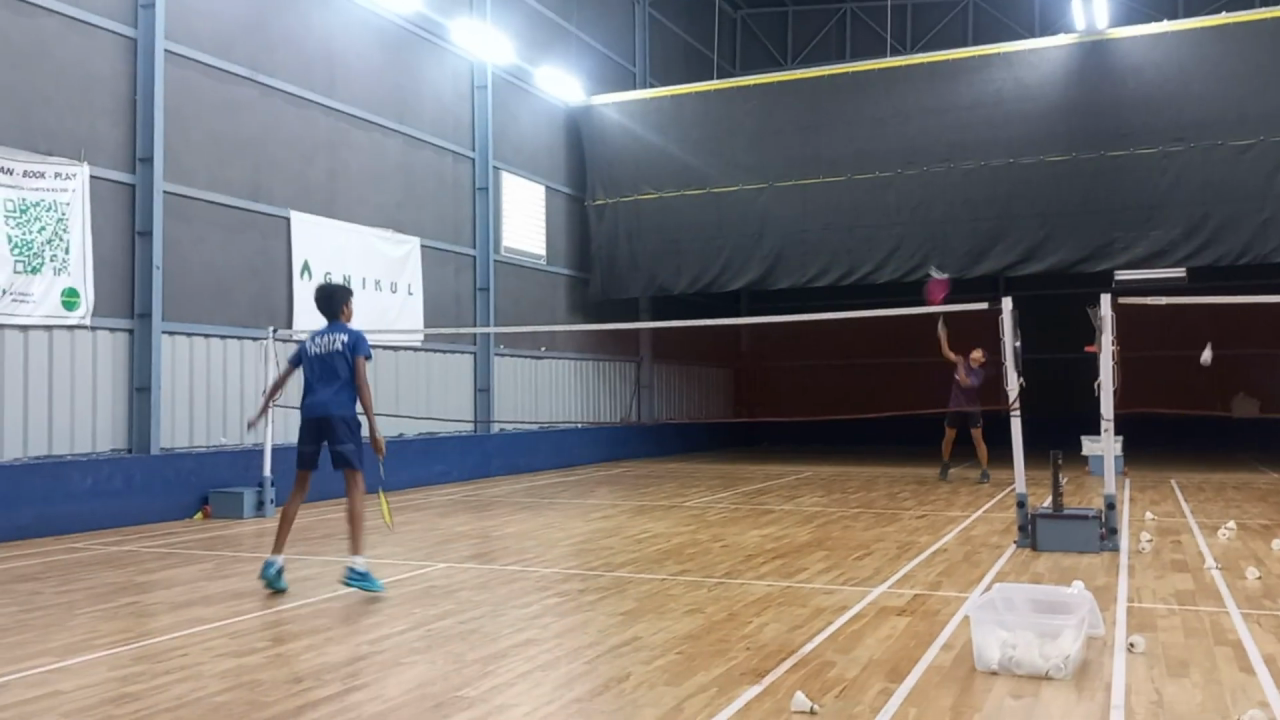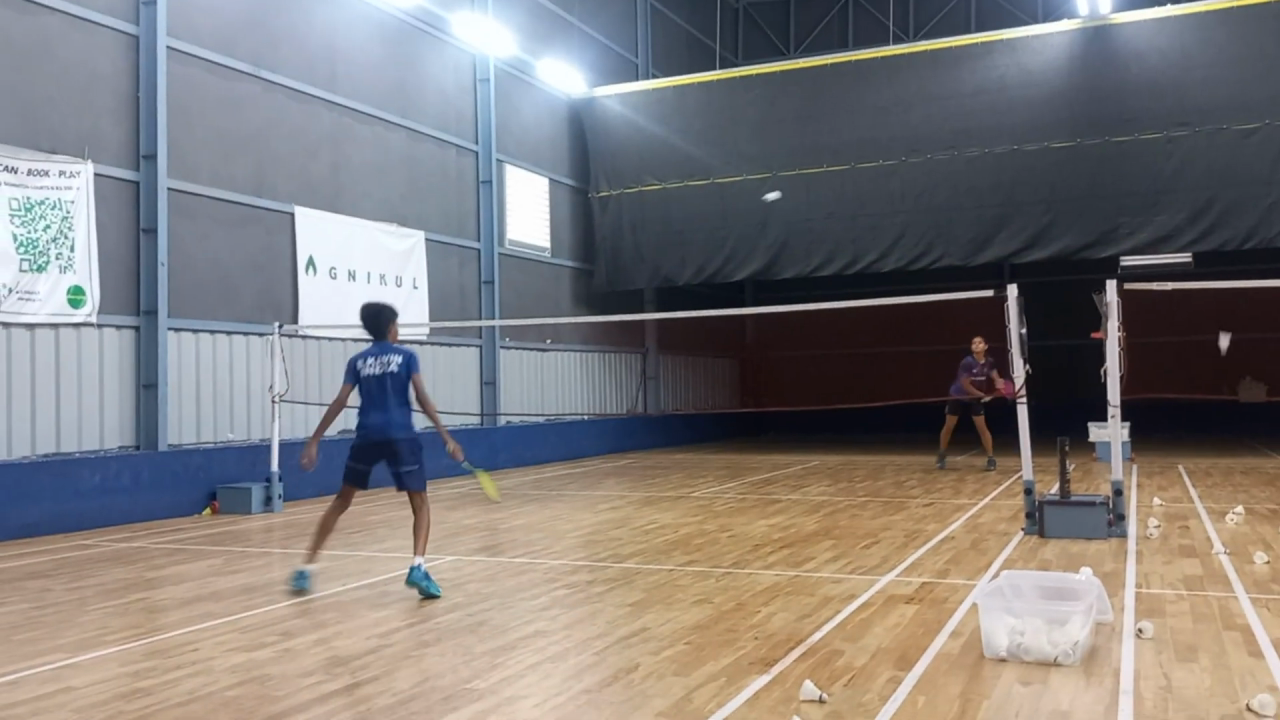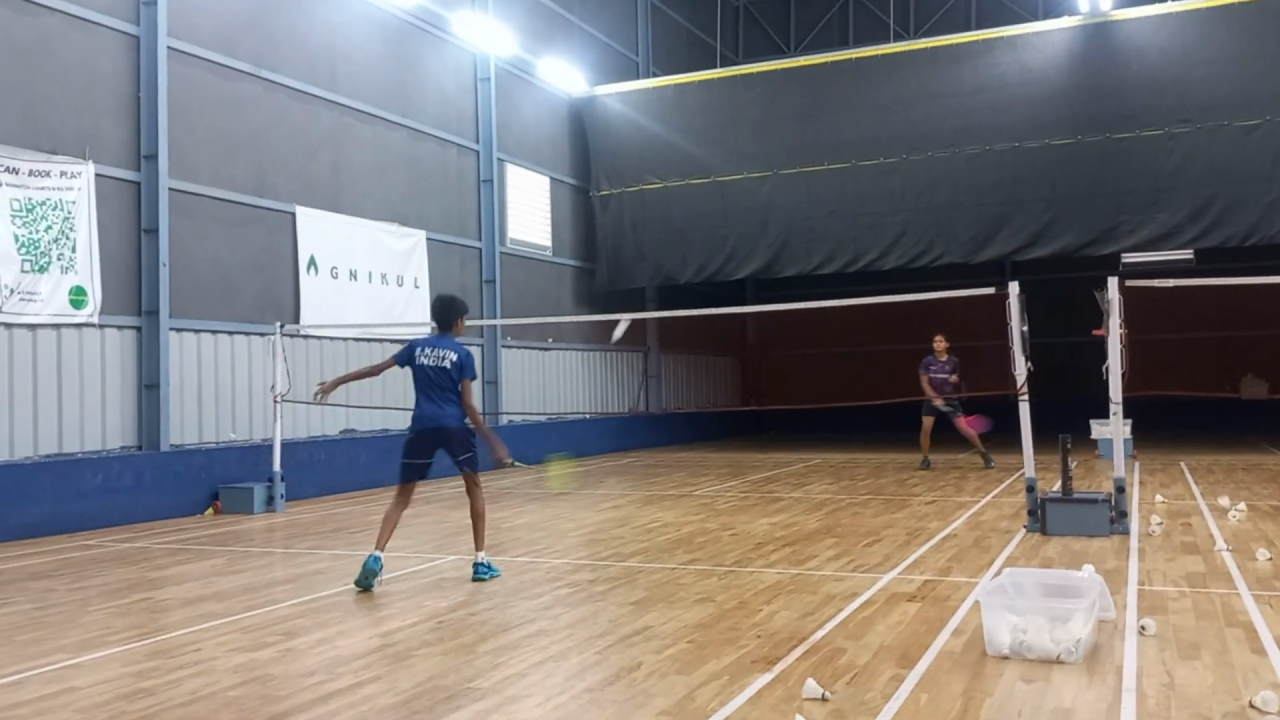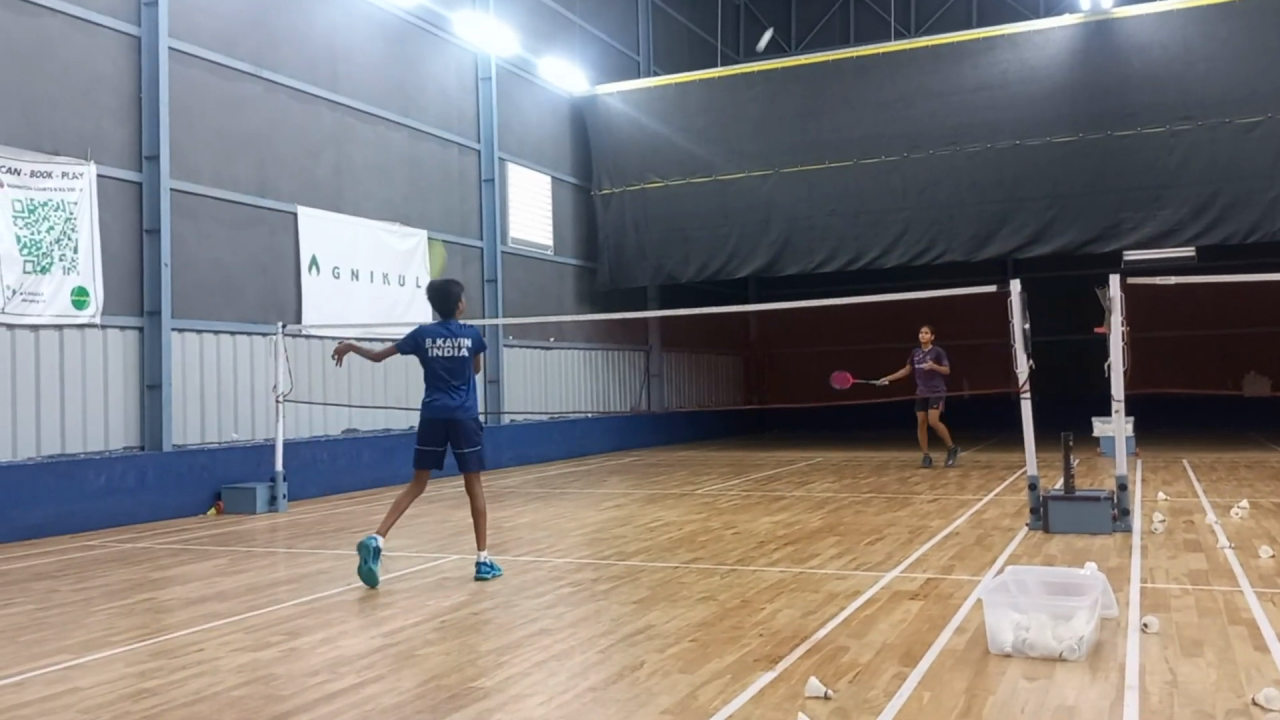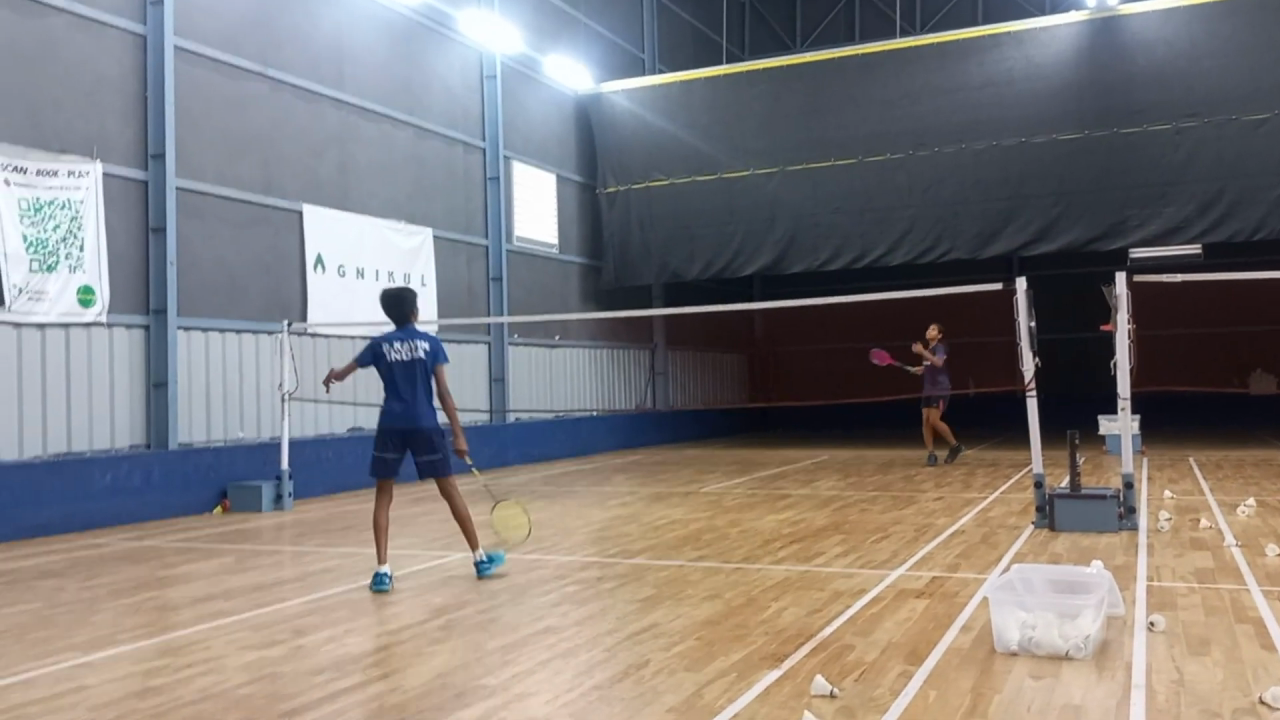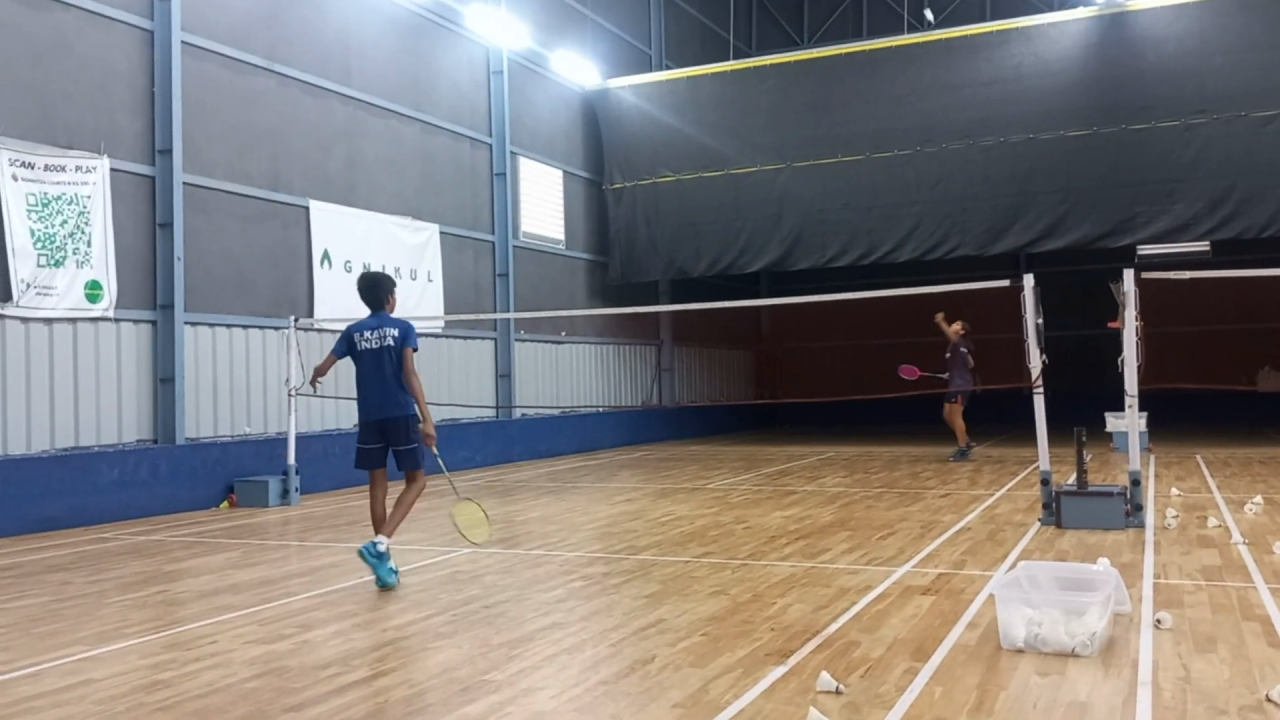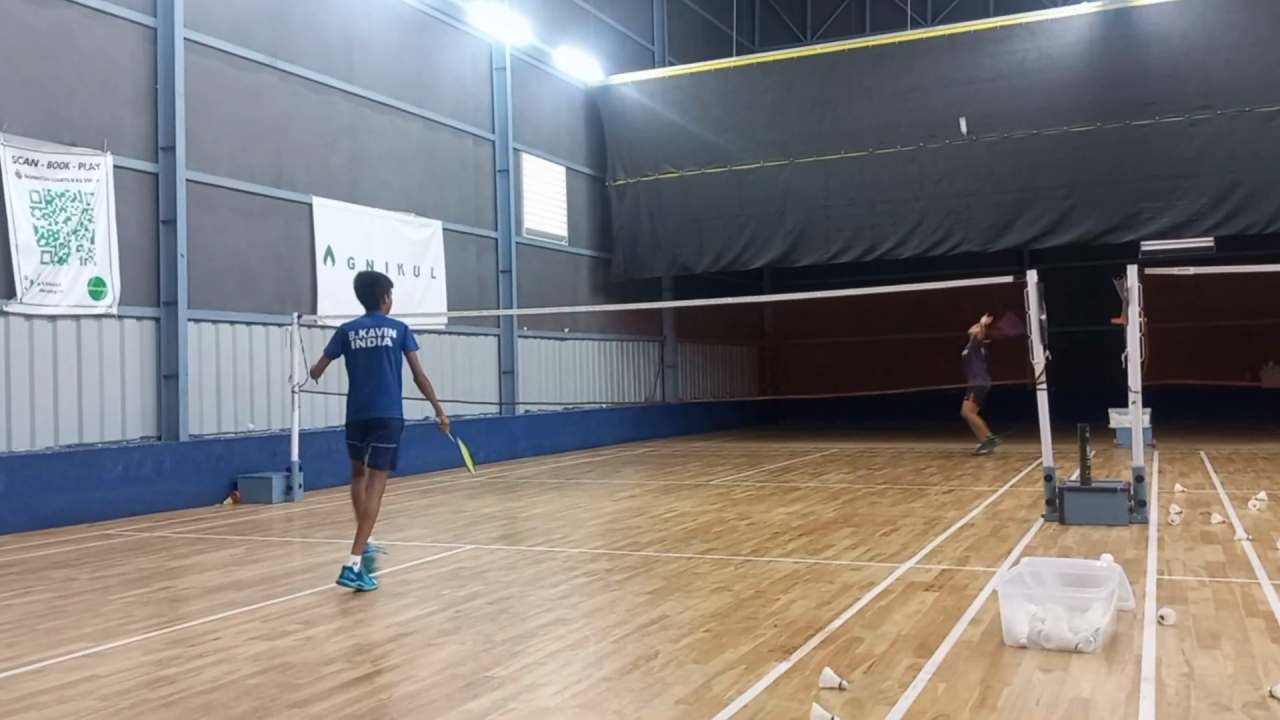
dt=0.4s
person 1, frame 1
left shoulder: (310, 340)
right shoulder: (354, 337)
left elbow: (280, 379)
right elbow: (361, 382)
left wrist: (263, 410)
right wrist: (374, 428)
left hip: (310, 418)
right hip: (339, 416)
left knee: (299, 490)
right knee: (356, 487)
left ankle: (275, 561)
right ankle: (357, 566)
person 1, frame 2
left shoulder: (357, 361)
right shoulder: (406, 357)
left elbow: (339, 403)
right elbow: (422, 397)
left wrist: (314, 442)
right wrist: (446, 437)
left hip: (366, 437)
right hip: (400, 436)
left knee: (341, 501)
right knee: (421, 507)
left ankle: (306, 568)
right ankle: (418, 568)
person 1, frame 3
left shoulder: (416, 347)
right shoulder: (463, 354)
left elbow: (375, 369)
right elbow: (469, 406)
left wrist: (336, 382)
right wrist: (495, 443)
left hip: (421, 427)
right hip: (454, 426)
left knee: (401, 498)
right knee: (474, 488)
left ankle: (376, 557)
right ankle: (480, 561)
person 1, frame 4
left shoulder: (422, 334)
right shoulder: (471, 334)
left elbow: (377, 356)
left wrist: (349, 347)
left hip: (432, 417)
right hip: (464, 418)
left knee: (416, 485)
right knee: (474, 486)
left ankle: (375, 540)
right ankle: (483, 560)
person 1, frame 5
left shoulder: (379, 344)
right shoulder: (430, 343)
left elbow: (341, 376)
right elbow: (443, 391)
left wrist: (330, 376)
right wrist: (459, 434)
left hip: (389, 427)
right hip: (424, 426)
left knee: (383, 495)
right knee: (450, 490)
left ankle: (383, 571)
right ankle: (480, 556)
person 1, frame 6
left shoulder: (353, 331)
right shoulder: (403, 328)
left elbow: (322, 369)
right elbow: (409, 374)
left wrist: (314, 376)
right wrist: (426, 418)
left hip: (369, 417)
right hip: (399, 414)
left knee: (378, 488)
right knee: (416, 481)
left ankle: (386, 564)
right ankle: (380, 543)
person 1, frame 7
left shoulder: (347, 330)
right shoulder: (399, 330)
left elbow: (316, 372)
right elbow: (418, 375)
left wrist: (320, 371)
right wrist: (438, 408)
left hip: (357, 414)
right hip: (387, 414)
left knee: (359, 476)
right knee: (376, 484)
left ankle: (364, 547)
right ankle: (356, 560)
